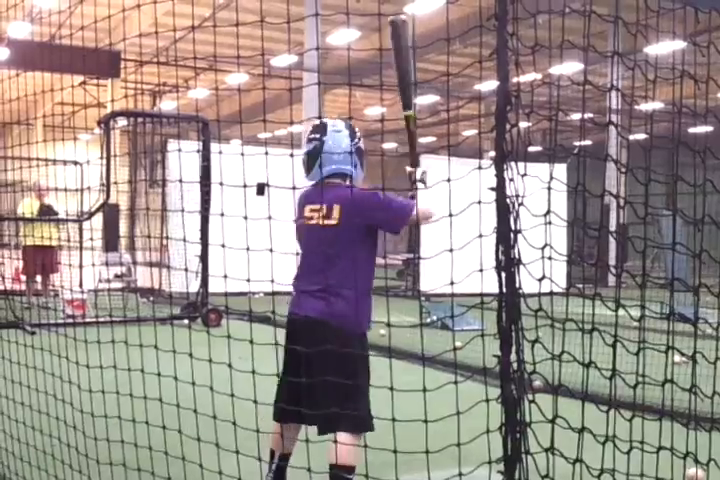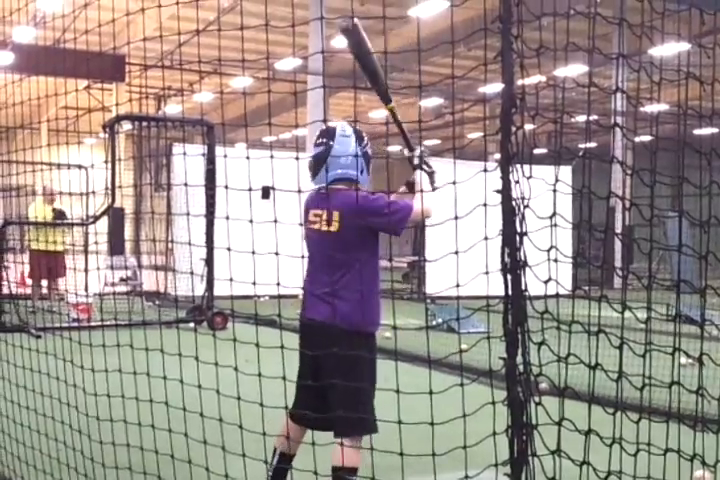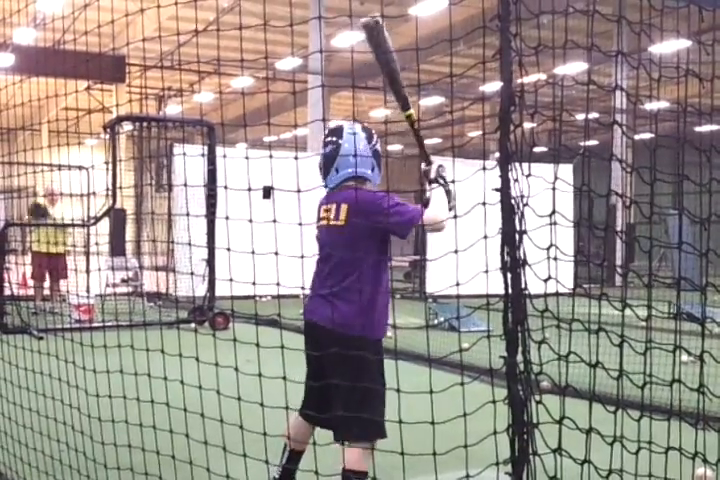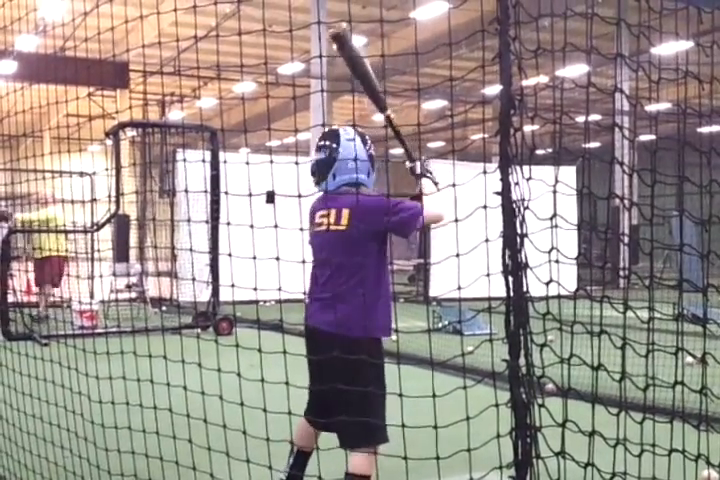
dt=0.7s
person 1, frame 1
left shoulder: (306, 201)
right shoulder: (362, 200)
right elbow: (424, 213)
left wrist: (386, 207)
left hip: (301, 317)
right hip: (341, 323)
left knee: (291, 409)
right knee: (349, 420)
person 1, frame 2
left shoulder: (314, 202)
right shoulder: (361, 204)
right elbow: (423, 211)
left wrist: (397, 196)
right wrist: (420, 173)
left hip: (313, 321)
right hip: (349, 327)
left knee: (303, 410)
right knee: (350, 424)
person 1, frame 3
left shoulder: (328, 202)
right shoulder: (370, 202)
right elbow: (437, 220)
left wrist: (421, 199)
left hip: (318, 321)
right hip: (354, 329)
left knee: (312, 408)
right knee: (361, 427)
person 1, frame 4
left shoulder: (319, 208)
right shoulder: (369, 206)
right elbow: (434, 214)
left wrist: (410, 199)
left hip: (319, 327)
right hip: (355, 333)
left knee: (318, 411)
right knee: (365, 431)
person 2, frame 1
left shoulder: (50, 204)
right shoulder: (26, 203)
right elbow: (22, 218)
left wrist: (53, 215)
right wrist: (37, 215)
left hip: (49, 244)
right hip: (32, 244)
left knee: (47, 273)
right knee: (31, 273)
left ankle: (46, 299)
right ankle: (29, 300)
person 2, frame 2
left shoulder: (58, 208)
right shoulder: (35, 206)
right elbow: (34, 223)
left wrist: (62, 220)
right wrist: (51, 220)
left hip: (56, 248)
right hip: (39, 247)
left knee: (54, 277)
right knee: (37, 277)
left ankle: (52, 303)
right ankle: (35, 304)
person 2, frame 3
right shoulder: (38, 207)
right elbow: (30, 222)
left wrist: (48, 214)
right wrist: (33, 216)
left hip: (57, 249)
right hip: (40, 248)
left knee: (55, 279)
right knee: (38, 277)
left ankle: (55, 306)
right ankle: (37, 305)
person 2, frame 4
left shoulder: (55, 211)
right shoulder: (40, 217)
left elbow: (34, 217)
right elbow: (35, 237)
left wrist: (18, 217)
right wrist: (29, 249)
left hip: (55, 254)
right hip: (40, 255)
left knee: (48, 282)
right knee: (41, 284)
left ankle: (42, 311)
right ankle: (43, 313)
